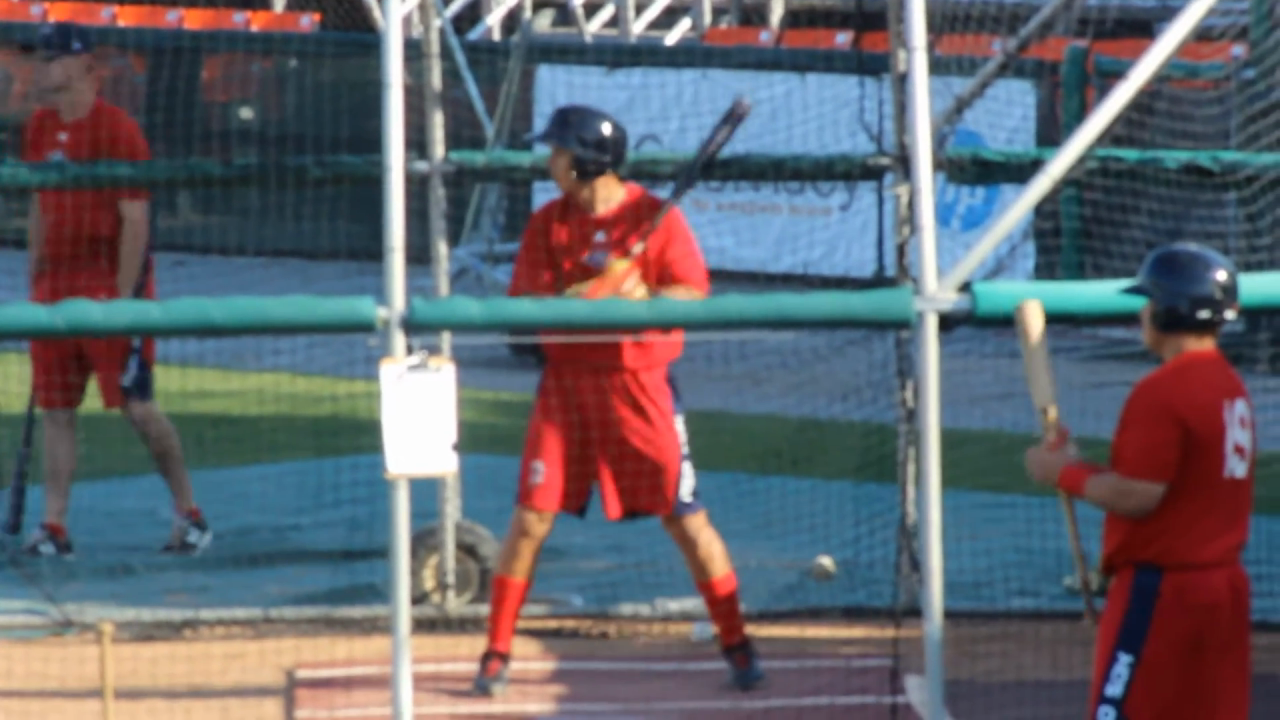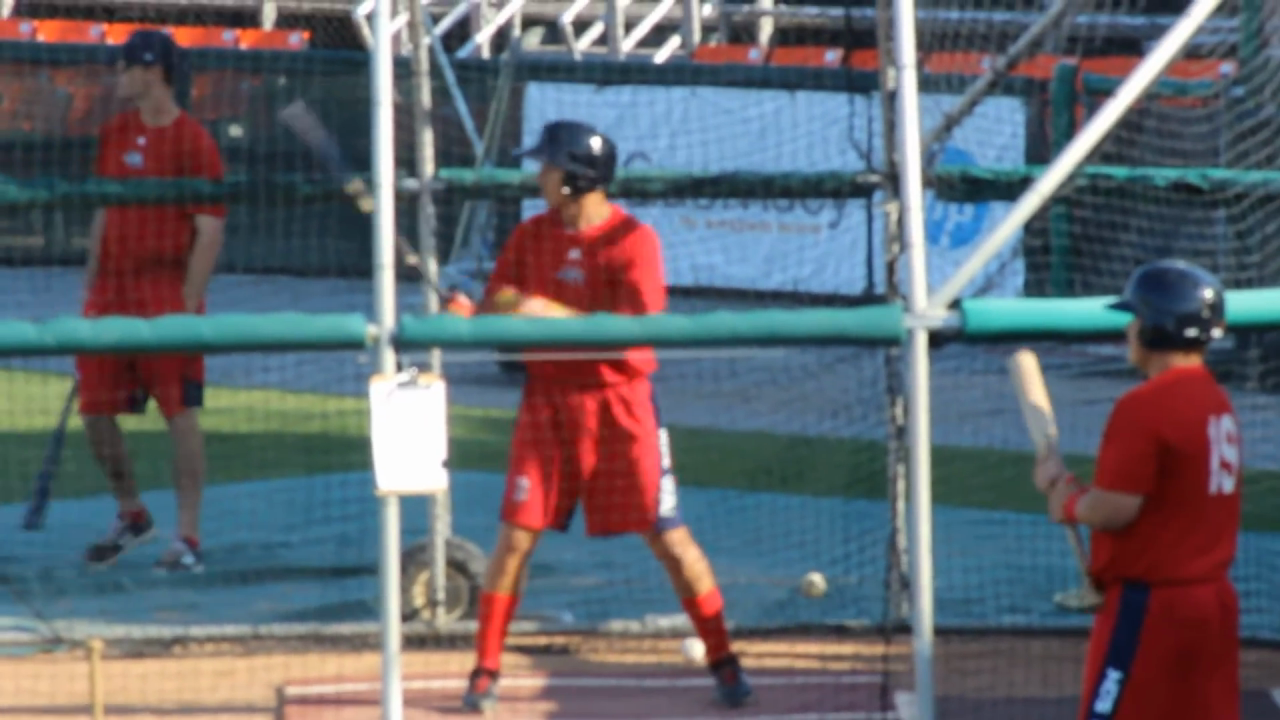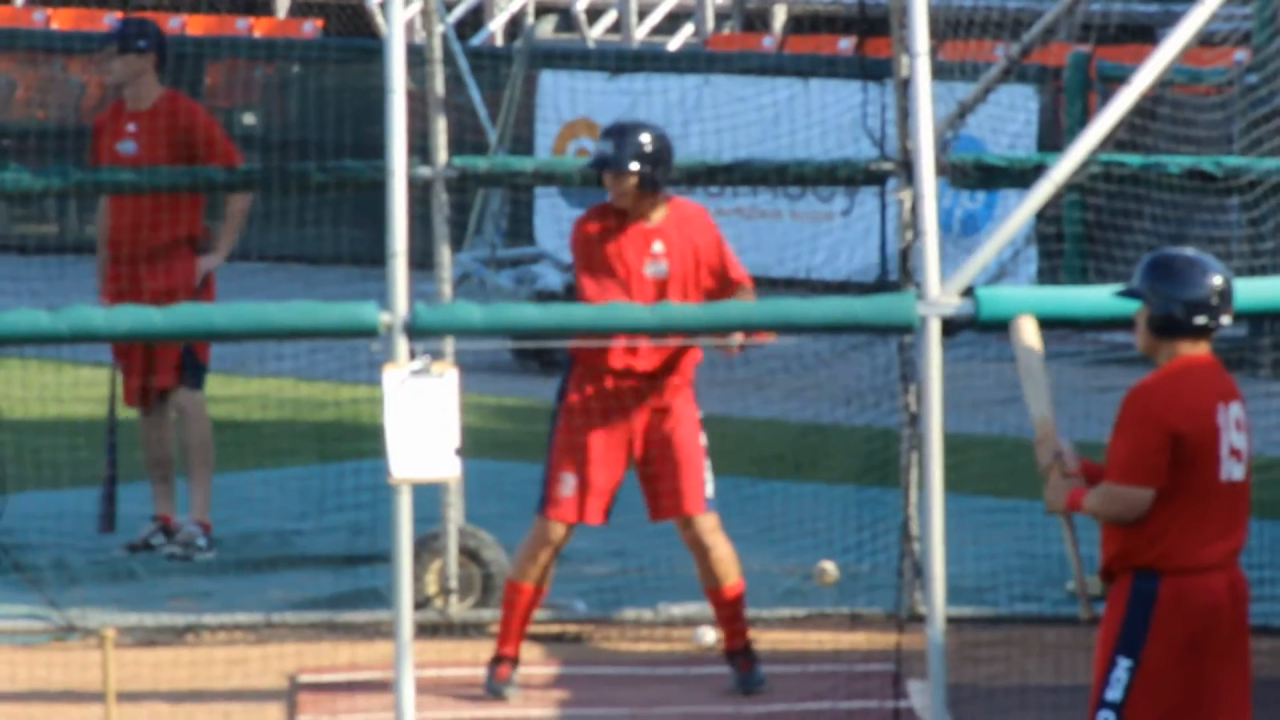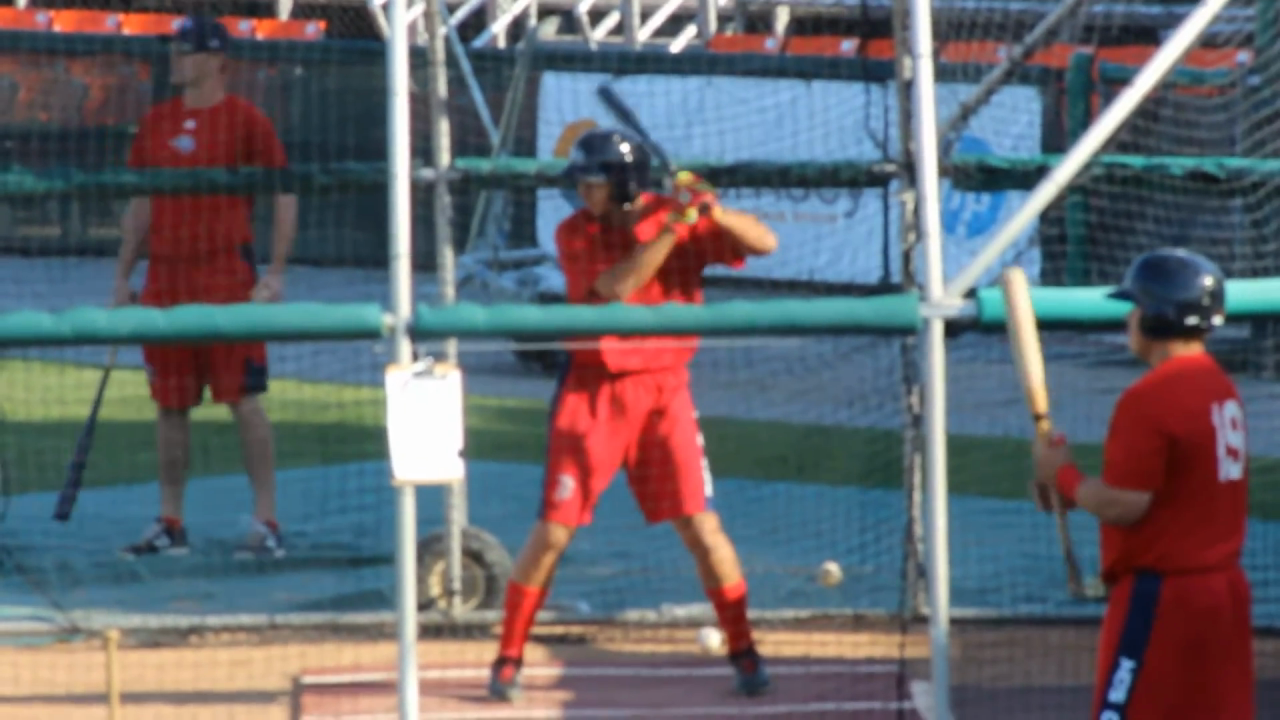
dt=0.7s
person 1, frame 1
left shoulder: (657, 216)
right shoulder: (548, 222)
left elbow: (698, 295)
right elbow: (522, 303)
left wrist: (642, 293)
right wrist: (575, 296)
left hip: (640, 384)
right hip: (567, 382)
left knee: (686, 519)
right knee: (530, 519)
left ankle: (736, 644)
right ankle: (497, 651)
person 1, frame 2
left shoulder: (634, 240)
right shoulder: (532, 236)
right elbow: (505, 306)
left wrist: (550, 311)
right wrist: (473, 313)
left hip: (620, 402)
right hip: (550, 399)
left knee: (668, 535)
right knee: (517, 535)
left ankle: (724, 660)
right ankle: (486, 668)
person 1, frame 3
left shoulder: (694, 222)
right shoulder: (591, 230)
left elbow: (734, 287)
left hip: (667, 390)
right hip: (597, 390)
left knee: (701, 524)
right knee: (553, 525)
left ankle: (740, 649)
right ankle: (505, 654)
person 1, frame 4
left shoulder: (677, 214)
right shoulder: (574, 232)
left elbow: (764, 242)
right elbow: (616, 287)
left wrist: (712, 210)
right wrist: (674, 226)
left hip: (663, 389)
right hip: (592, 391)
left knee: (700, 524)
right knee: (553, 529)
left ankle: (743, 650)
right ankle: (509, 655)
person 2, frame 1
left shoulder: (117, 128)
right shoulder: (35, 128)
left elbow: (136, 219)
left wrist: (123, 297)
right wrist: (36, 276)
left hip: (113, 283)
right hip: (57, 283)
left knee: (135, 406)
right knee: (55, 409)
left ankle: (191, 516)
right ankle: (54, 529)
person 2, frame 2
left shoulder: (194, 142)
right shoulder: (114, 133)
left elbow: (209, 232)
right elbow: (106, 212)
left wrist: (187, 308)
right wrist: (90, 285)
left hip: (167, 293)
right hip: (112, 291)
left knee: (180, 416)
right knee: (96, 410)
left ankle: (186, 540)
right ankle: (131, 517)
person 2, frame 3
left shoulder: (186, 116)
right shoulder: (107, 123)
left elbow: (241, 183)
right elbow: (108, 204)
left wrist: (218, 253)
right wrist: (103, 281)
left hip: (179, 272)
right hip: (126, 276)
left knee: (182, 394)
right knee: (146, 400)
left ankle: (199, 523)
right ankle: (164, 520)
person 2, frame 4
left shoulder: (246, 120)
right shoulder: (154, 121)
left elbow: (284, 199)
right elbow: (141, 202)
left wrist: (275, 272)
right wrist: (122, 275)
left hip: (227, 278)
right hip: (165, 277)
left knee: (243, 401)
right knee: (170, 404)
left ankle: (266, 525)
right ankle: (170, 525)
person 3, frame 1
left shoulder: (1161, 390)
right shoulder: (1230, 385)
left elbow: (1136, 496)
left wrist: (1064, 474)
right wrist: (1082, 468)
left hip: (1161, 587)
right hip: (1222, 583)
person 3, frame 2
left shoulder: (1145, 405)
right shoulder: (1216, 402)
left elbow: (1113, 511)
left wrist: (1071, 505)
right wrist: (1071, 485)
left hip: (1149, 605)
right hip: (1211, 600)
person 3, frame 3
left shoulder: (1155, 396)
right shoulder: (1223, 388)
left elbow: (1127, 502)
left wrist: (1073, 495)
right wrist: (1081, 467)
left hip: (1159, 593)
right hip: (1221, 587)
person 3, frame 4
left shoulder: (1148, 397)
right shoulder: (1220, 388)
left elbow: (1124, 506)
left wrist: (1063, 474)
right wrist: (1075, 487)
left hip: (1161, 595)
right hip: (1221, 588)
